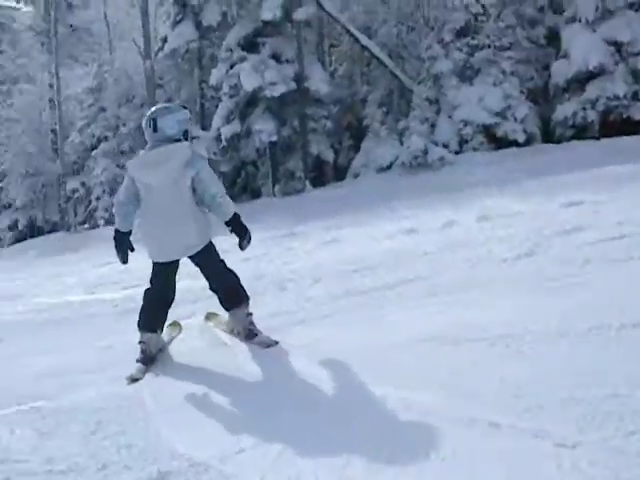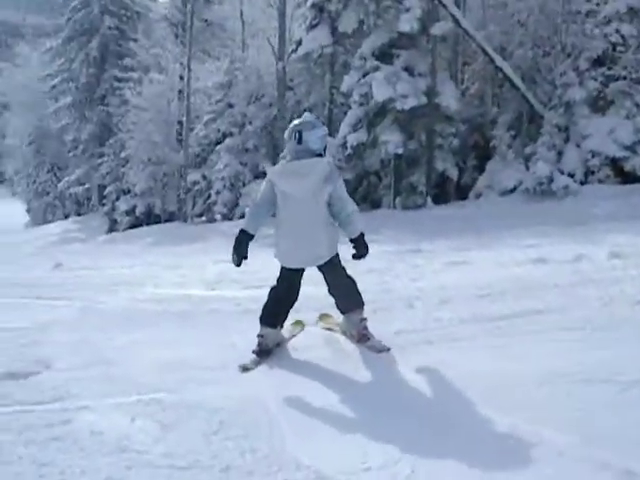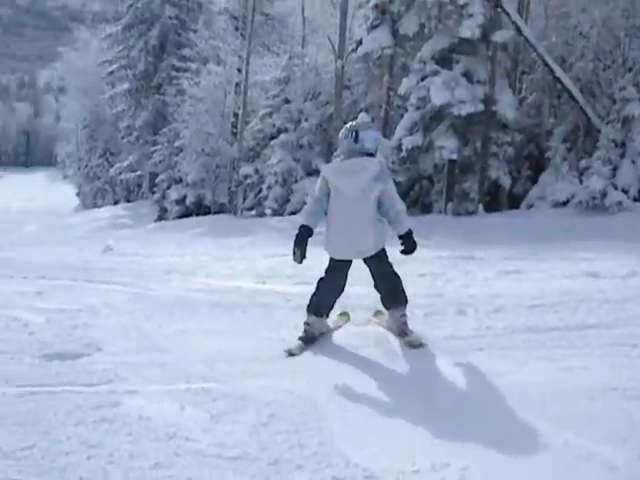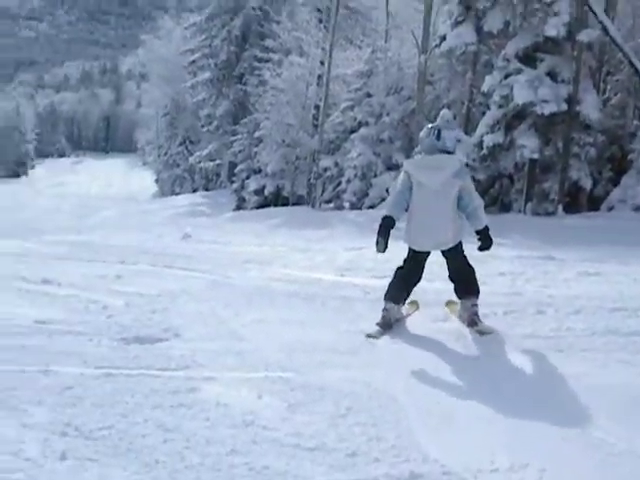
dt=0.4s
person 1, frame 1
left shoulder: (136, 167)
right shoulder: (189, 158)
left elbow: (124, 203)
right elbow: (213, 193)
left wrist: (121, 234)
right wrist: (235, 221)
left hip: (160, 244)
right hip: (192, 236)
left knee: (160, 289)
right knee: (219, 274)
left ankle: (149, 340)
right ankle: (241, 319)
person 1, frame 2
left shoulder: (278, 175)
right shoulder: (327, 172)
left elbow: (259, 207)
right elbow: (344, 209)
left wrist: (244, 237)
right wrist: (358, 238)
left hip: (290, 249)
right hip: (323, 245)
left knee: (284, 289)
right knee: (339, 281)
left ankle: (268, 334)
right ankle: (355, 324)
person 1, frame 3
left shoulder: (331, 173)
right shoulder: (379, 172)
left elbow: (316, 205)
right elbow: (393, 207)
left wrist: (303, 233)
right wrist: (406, 234)
left hip: (339, 242)
right hip: (371, 240)
left knee: (332, 281)
right knee: (385, 277)
left ankle: (314, 323)
right ankle: (398, 319)
person 1, frame 4
left shoulder: (412, 168)
right shoulder: (458, 170)
left elbow: (398, 198)
right elbow: (471, 203)
left wrist: (386, 225)
right wrist: (482, 230)
left hip: (418, 234)
right hip: (449, 234)
left knee: (409, 271)
right knee: (460, 268)
left ankle: (391, 309)
right ankle: (469, 309)
